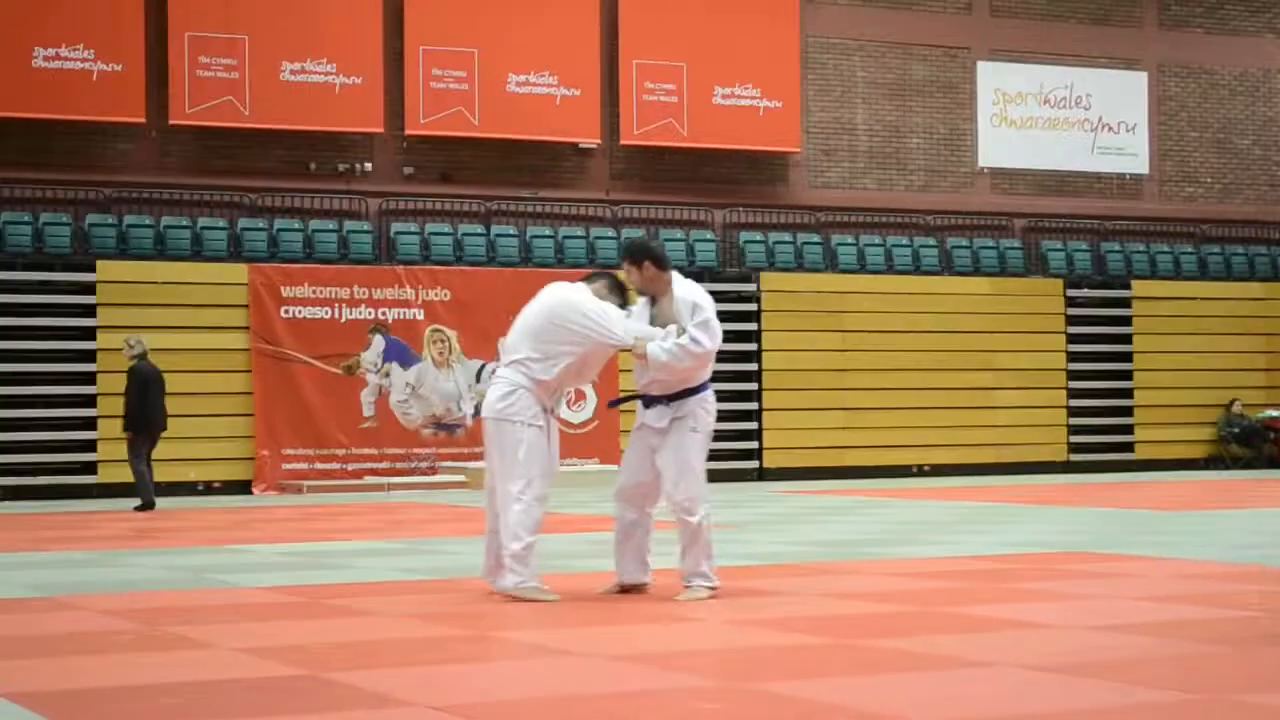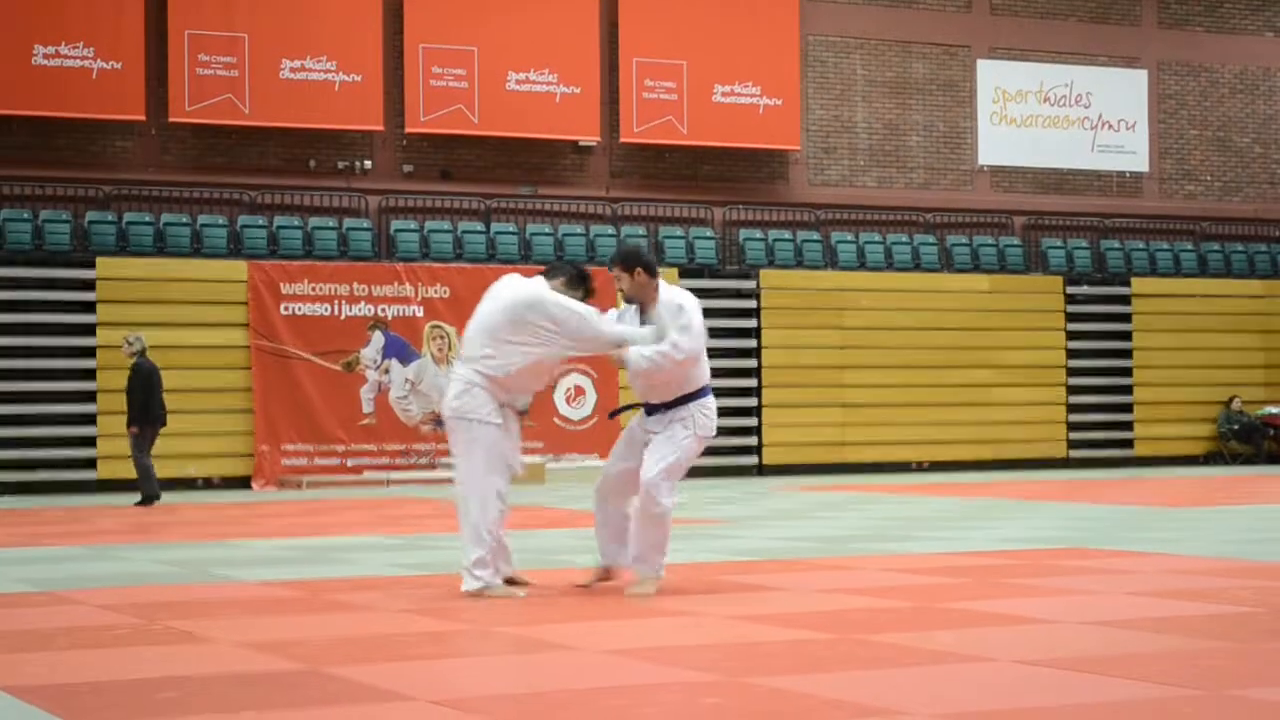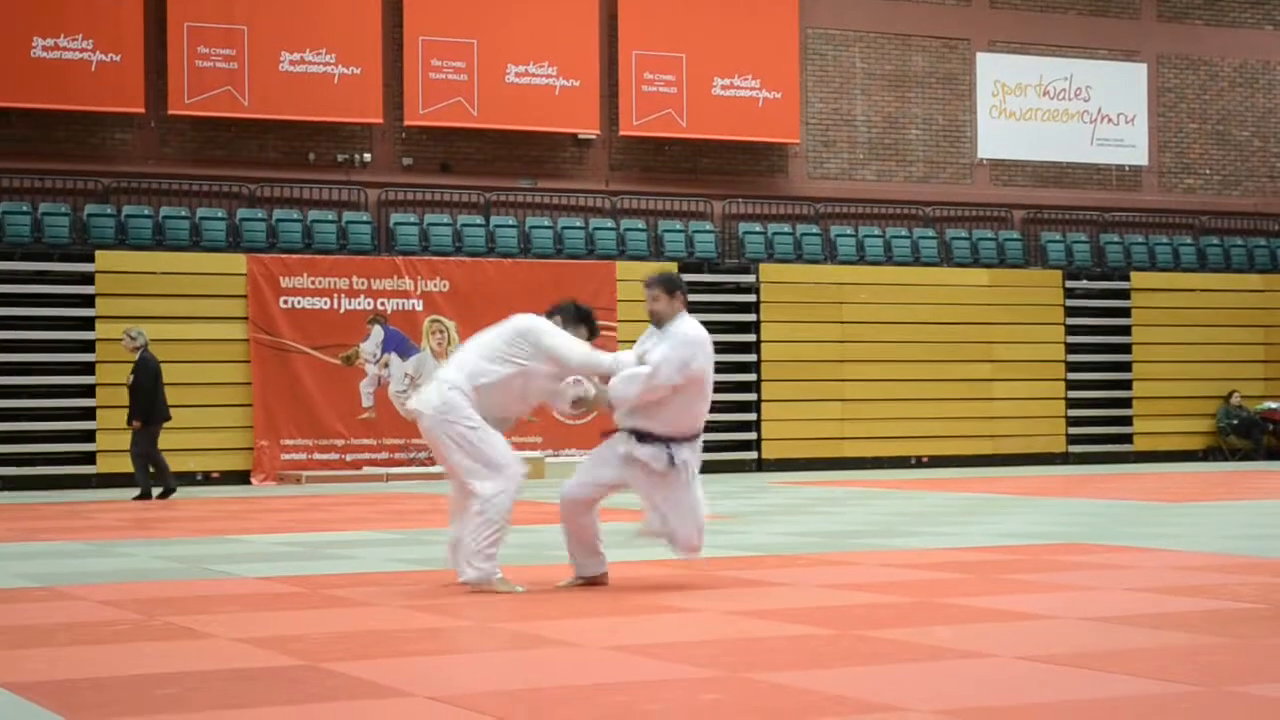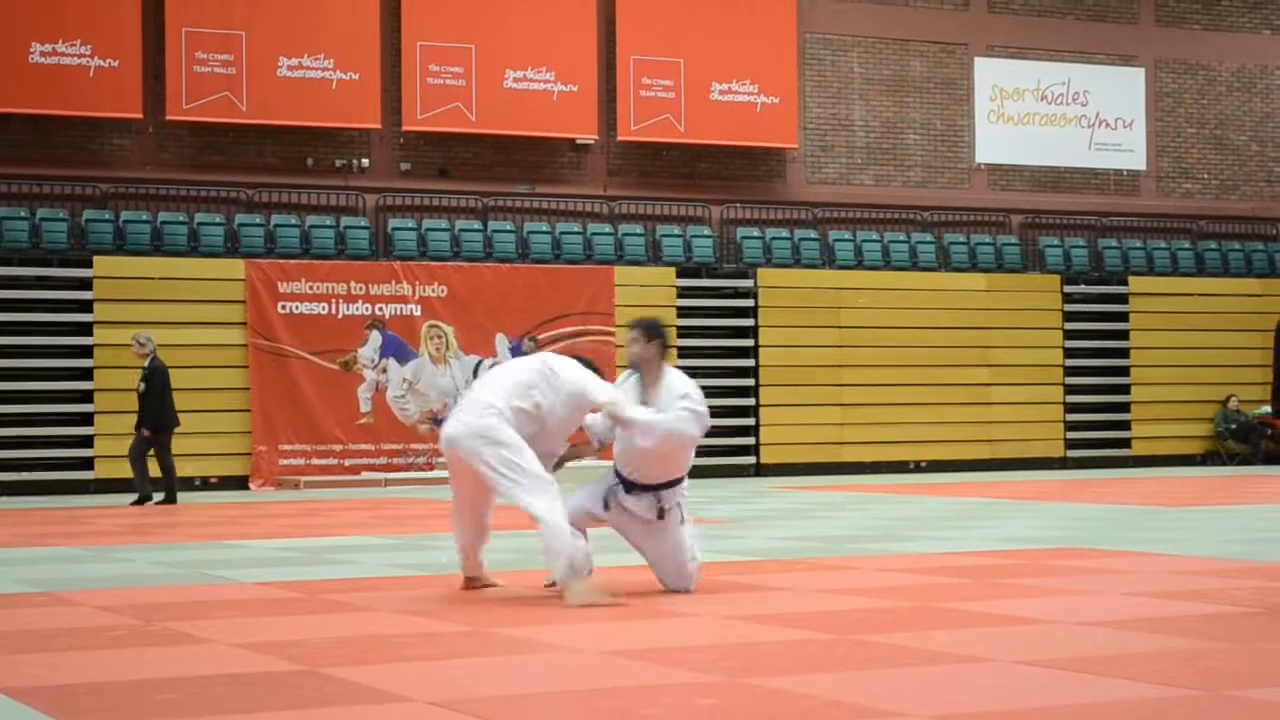
dt=0.3s
person 1, frame 1
left shoulder: (692, 298)
right shoulder: (644, 303)
left elbow: (702, 346)
left wrist: (652, 351)
left hip: (688, 409)
right hip: (652, 409)
left knee: (685, 495)
right knee: (630, 491)
left ankle: (701, 580)
right ankle: (633, 576)
person 1, frame 2
left shoulder: (679, 303)
right shoulder: (631, 310)
left elbow: (682, 352)
left wrist: (633, 358)
left hip: (688, 414)
right hip: (654, 415)
left knee: (653, 482)
right knee: (612, 483)
left ankle: (648, 573)
right ankle: (611, 562)
person 1, frame 3
left shoulder: (690, 337)
right shoulder: (654, 336)
left elbow: (655, 379)
right elbow: (629, 384)
left wrist: (614, 393)
left hip: (673, 455)
right hip: (631, 444)
left knee: (688, 542)
right knee: (574, 496)
left ankle: (658, 524)
right ankle: (591, 570)
person 1, frame 4
left shoulder: (685, 393)
right shoulder: (629, 380)
left elbow: (676, 433)
right elbow: (610, 424)
left wrist: (628, 415)
right wrist: (585, 424)
left hip: (660, 499)
right hip: (620, 485)
left knee: (682, 582)
right knee: (568, 514)
person 2, frame 1
left shoulder: (559, 294)
right shoulder: (576, 302)
right elbow: (625, 332)
left hip: (510, 401)
right hip: (516, 403)
left knee: (508, 493)
right knee: (526, 492)
left ankle: (503, 574)
right ankle: (517, 578)
person 2, frame 2
left shoulder: (512, 285)
right shoulder: (540, 299)
right elbow: (596, 331)
right wrist: (653, 334)
left hip: (482, 400)
right hip: (478, 402)
left knee: (490, 488)
right knee: (484, 489)
left ankle: (495, 568)
right ankle: (480, 578)
person 2, frame 3
right shoulder: (534, 329)
left elbow: (548, 390)
right elbow: (588, 361)
right wrist: (629, 358)
left hip: (441, 408)
right hip: (449, 407)
left knee: (471, 491)
right knee: (503, 481)
left ankle: (467, 565)
right ankle: (480, 572)
person 2, frame 4
right shoulder: (563, 368)
left elbow: (540, 450)
right elbow: (605, 396)
left hip: (455, 432)
right hip: (484, 429)
left knee: (470, 504)
right knee: (542, 495)
left ankle: (472, 572)
right ankle: (575, 582)
